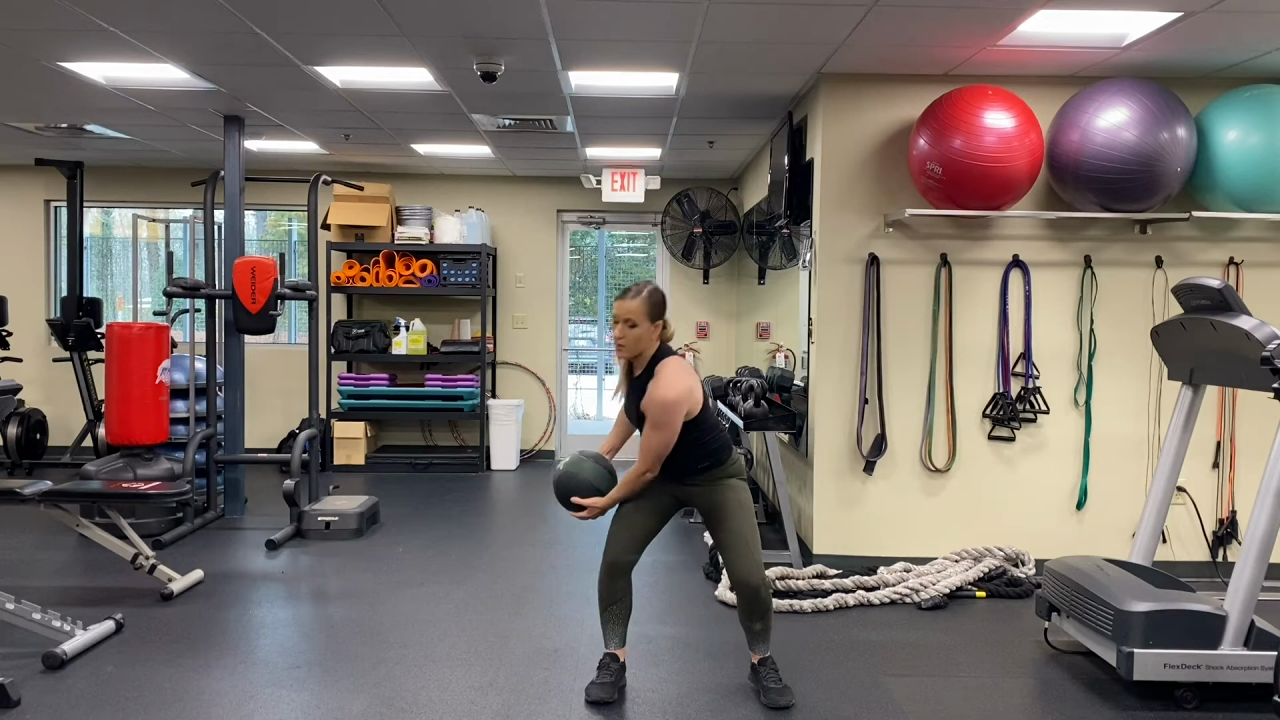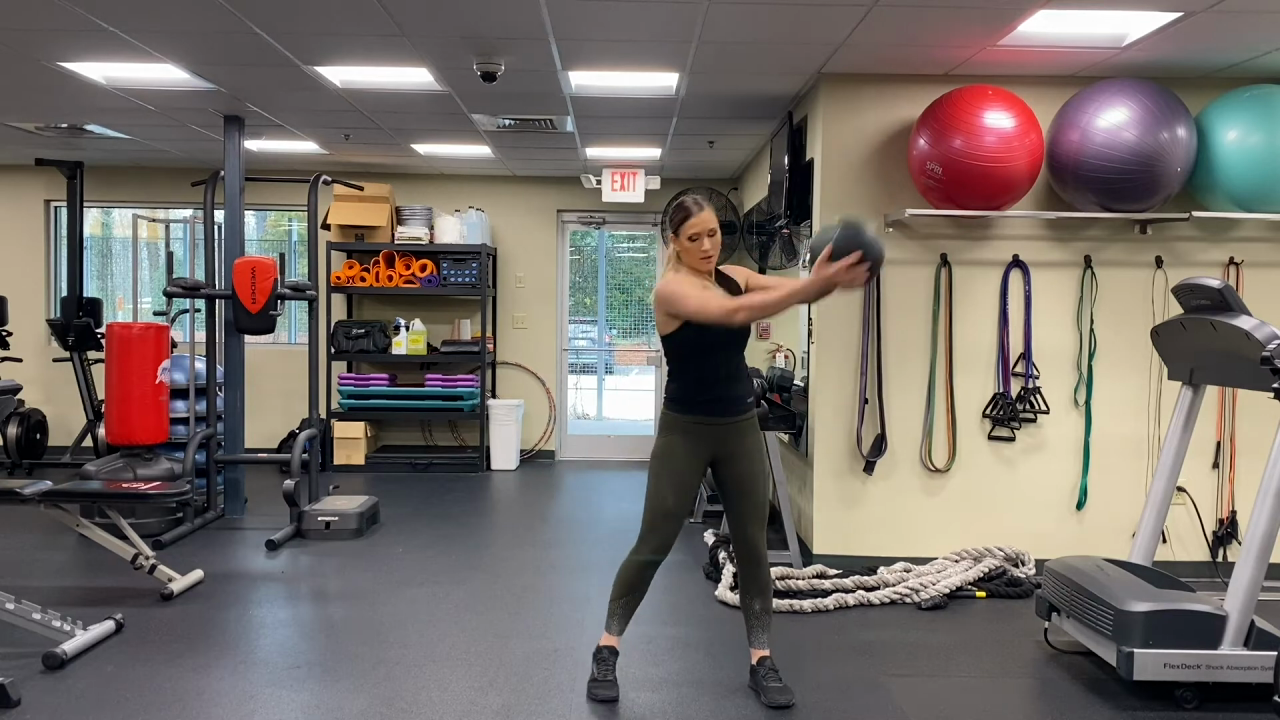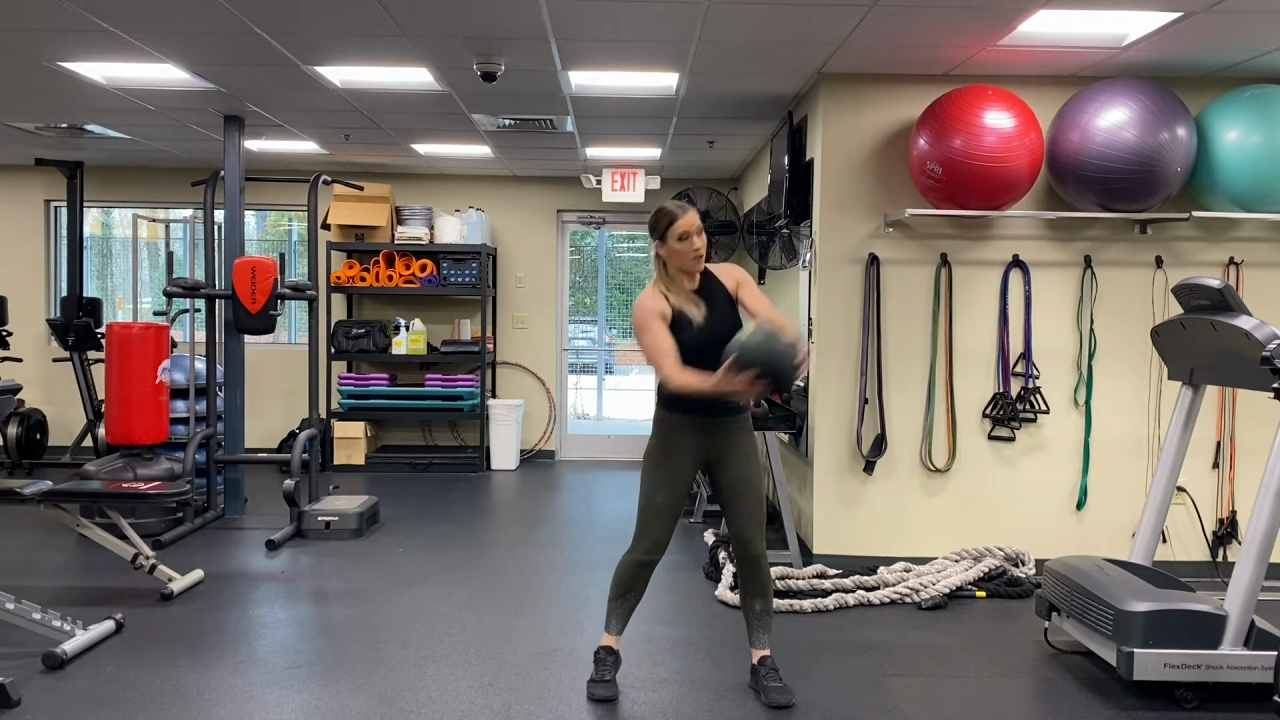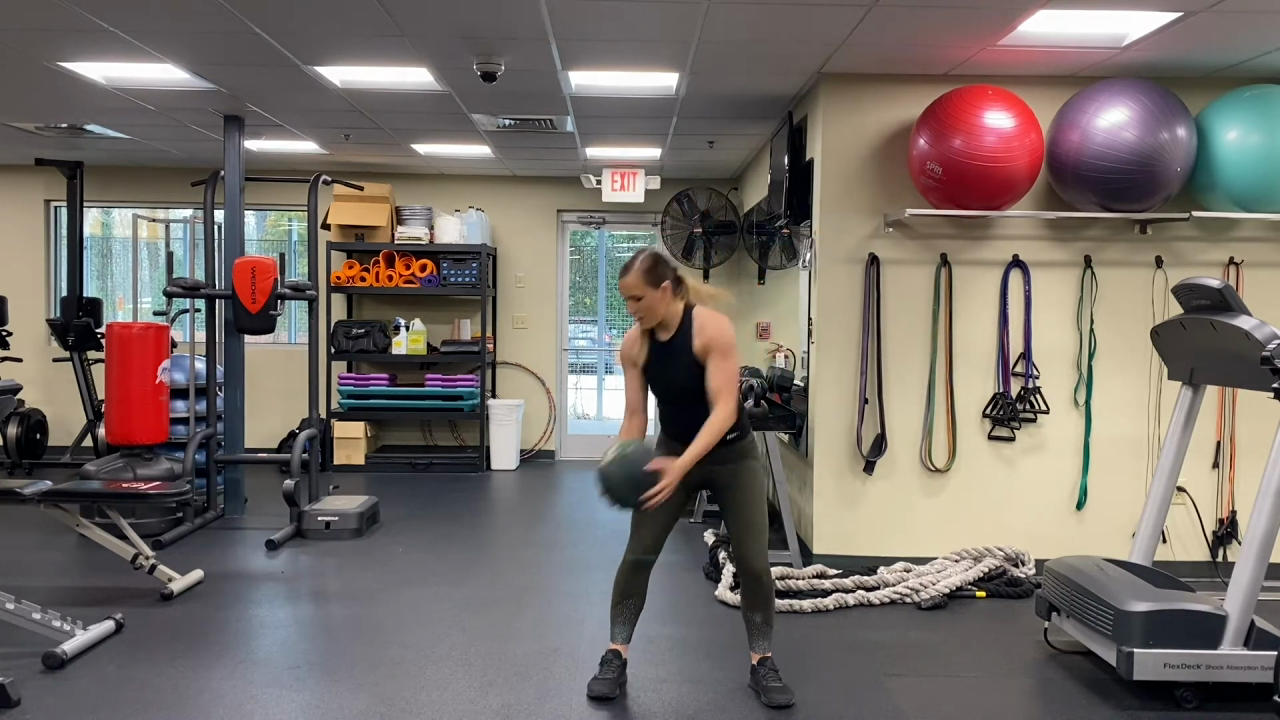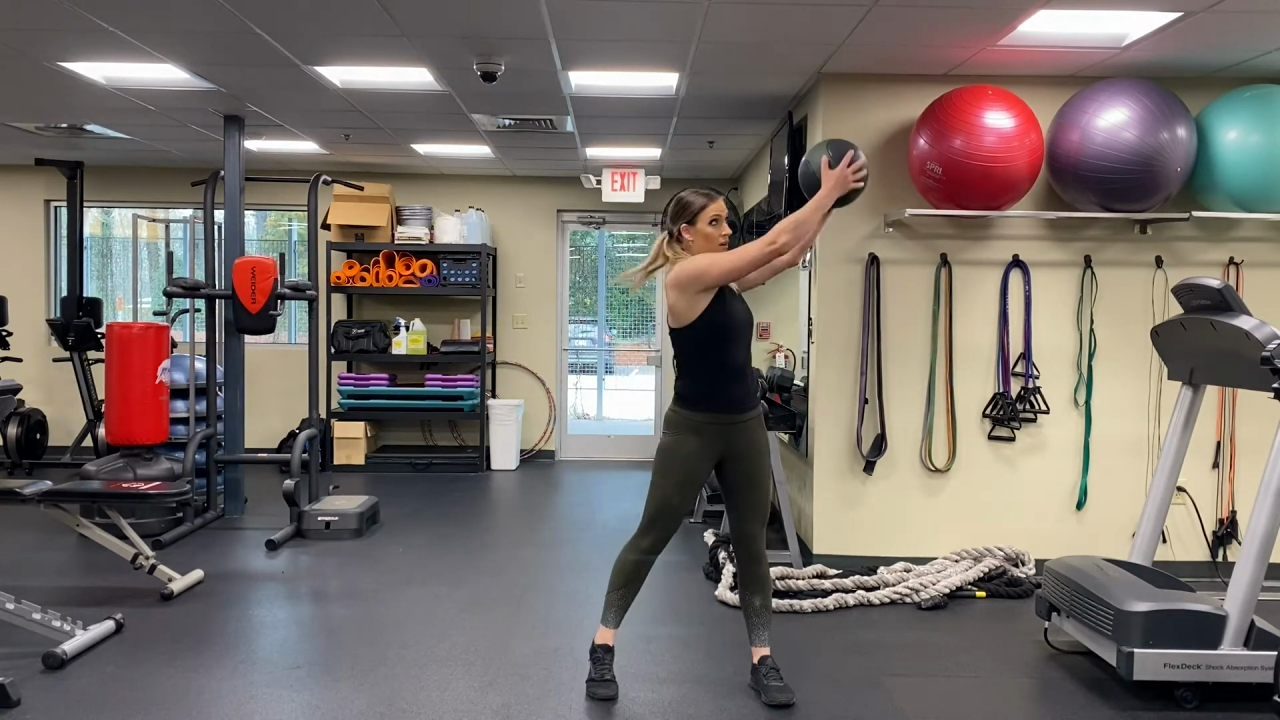
dt=1s
person 1, frame 1
left shoulder: (669, 386)
right shoulder: (630, 356)
left elbow: (649, 464)
left wrist: (605, 503)
right wrist: (602, 455)
left hip: (715, 476)
right hip: (659, 474)
left knee: (750, 577)
right knee: (615, 560)
left ankle: (762, 662)
right ankle: (614, 659)
person 1, frame 2
left shoulder: (733, 276)
right shoulder: (672, 289)
left elbow: (778, 296)
right elbow: (735, 312)
left wrist: (831, 278)
right wrist: (813, 283)
left hip: (741, 427)
right hip: (685, 429)
left knee: (752, 547)
right knee: (653, 547)
left ankle: (760, 660)
right ankle: (607, 648)
person 1, frame 3
left shoulder: (729, 277)
right shoulder: (651, 303)
left elbow: (772, 321)
right elbow: (671, 375)
left wrist: (790, 345)
right wrist: (719, 384)
left hip: (734, 430)
right hip: (677, 432)
left knee: (752, 547)
right knee: (648, 547)
left ankle: (762, 658)
right ankle: (608, 649)
person 1, frame 4
left shoulder: (712, 328)
right shoulder: (635, 344)
left elbow: (726, 410)
right elbow: (635, 415)
left wrist: (684, 464)
left hip: (732, 455)
right hip: (674, 452)
left knee: (753, 563)
right knee: (638, 555)
left ankle: (761, 660)
right ankle: (616, 656)
person 1, frame 5
left shoulder: (725, 276)
right shoulder: (687, 275)
left elbow: (790, 252)
right elbow: (773, 242)
left wrist: (830, 200)
right wrist: (828, 192)
left hip: (746, 426)
right hip: (693, 429)
left knee: (752, 544)
right knee: (651, 538)
left ankle: (762, 658)
right ankle: (603, 644)
